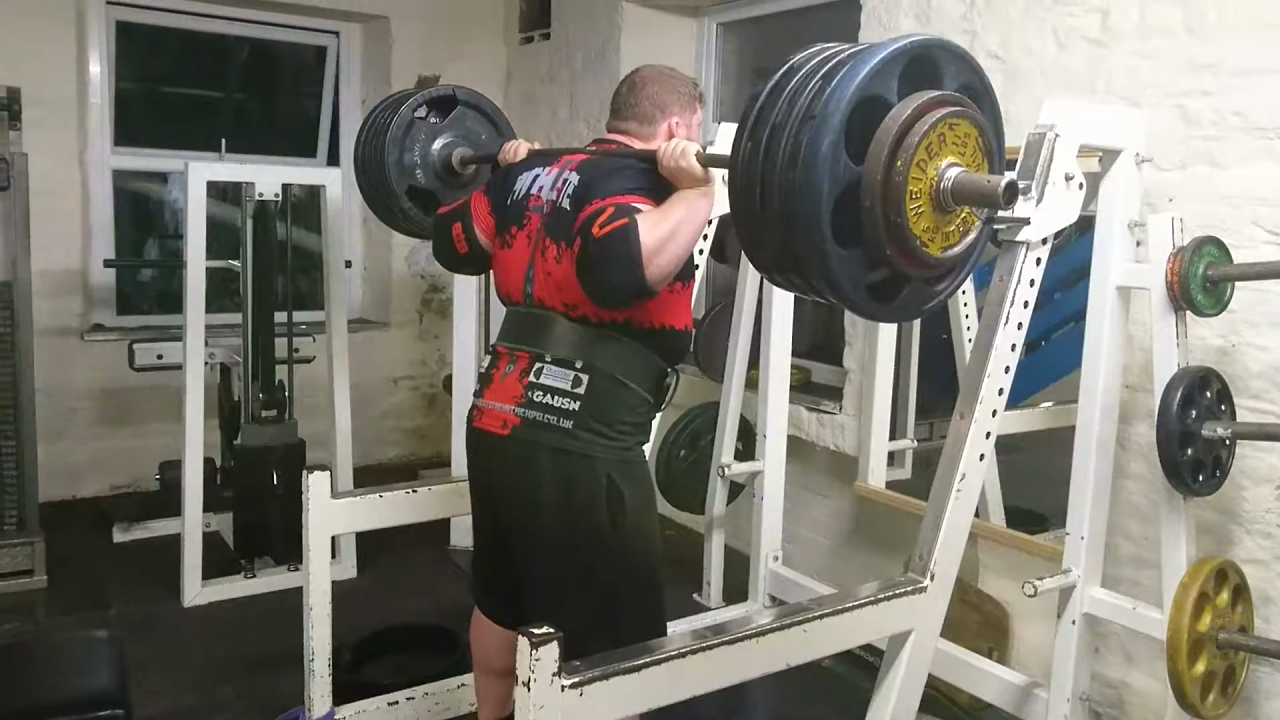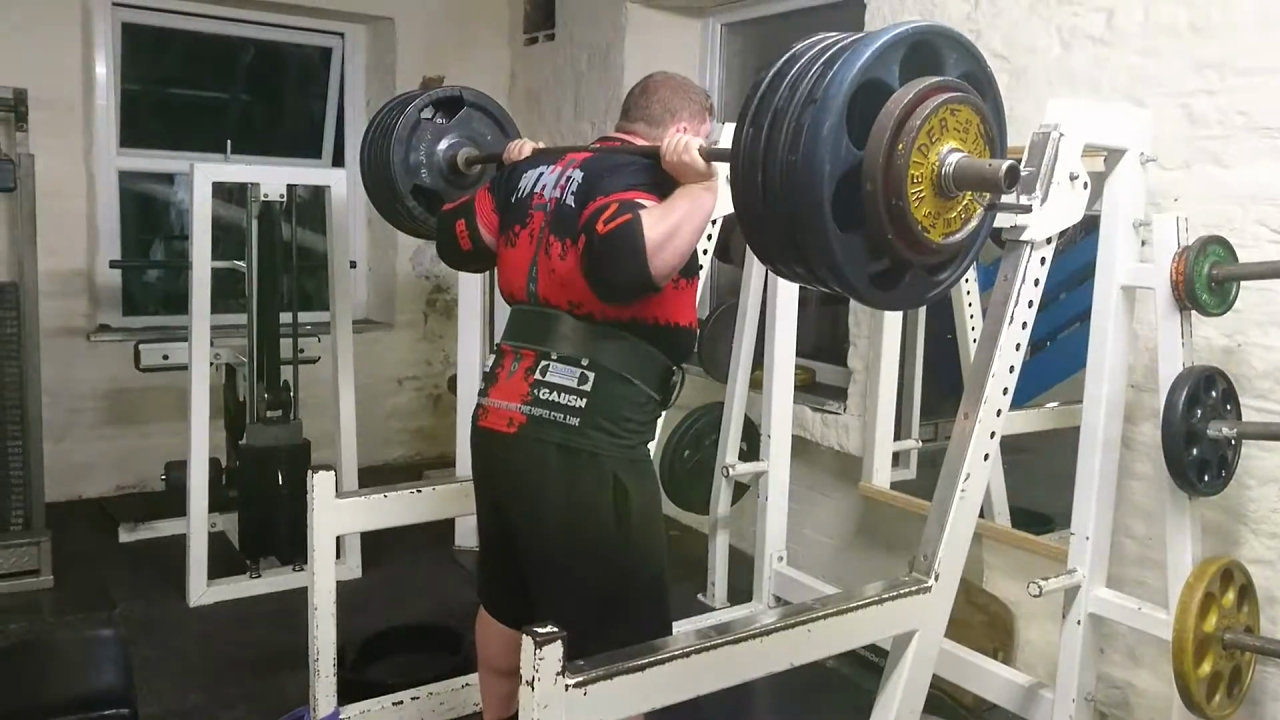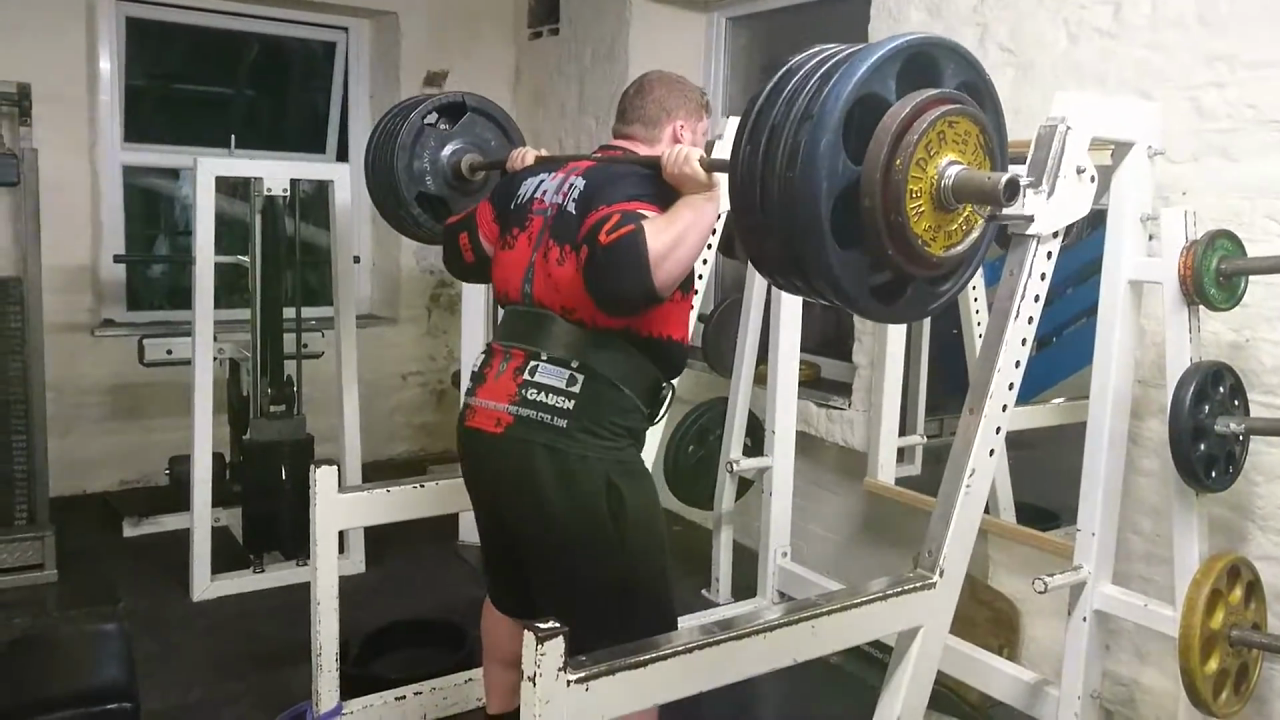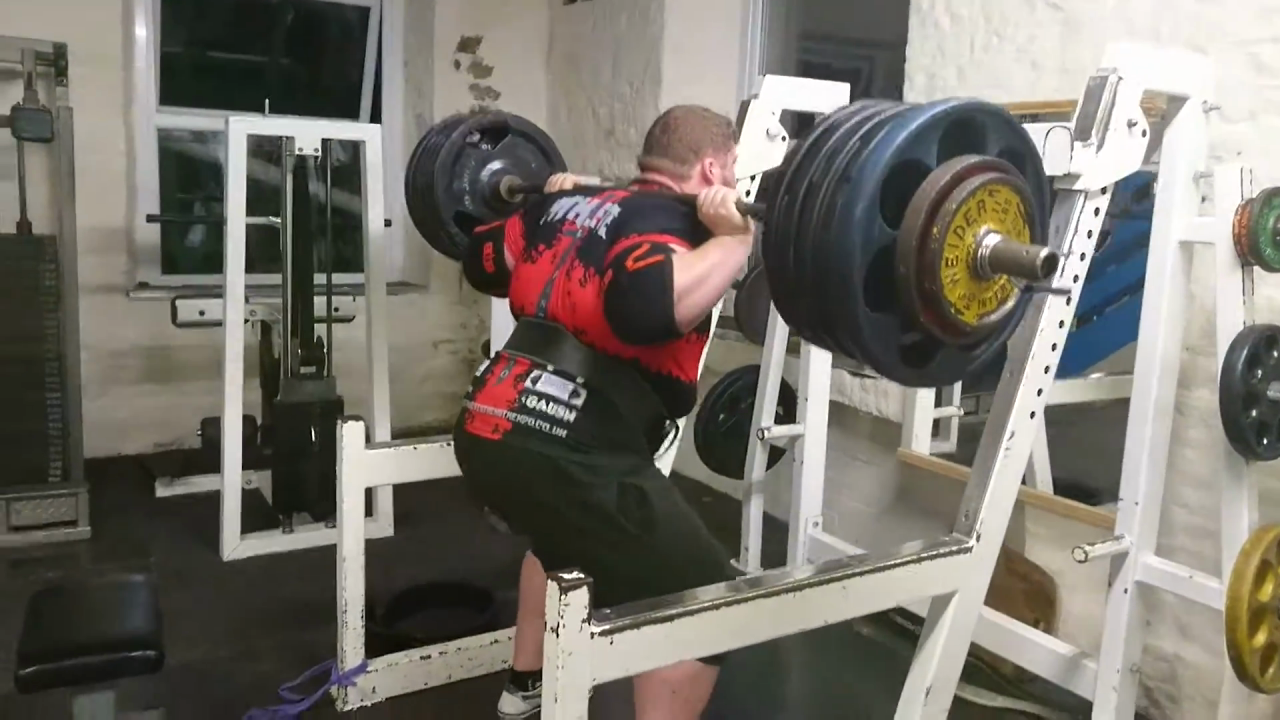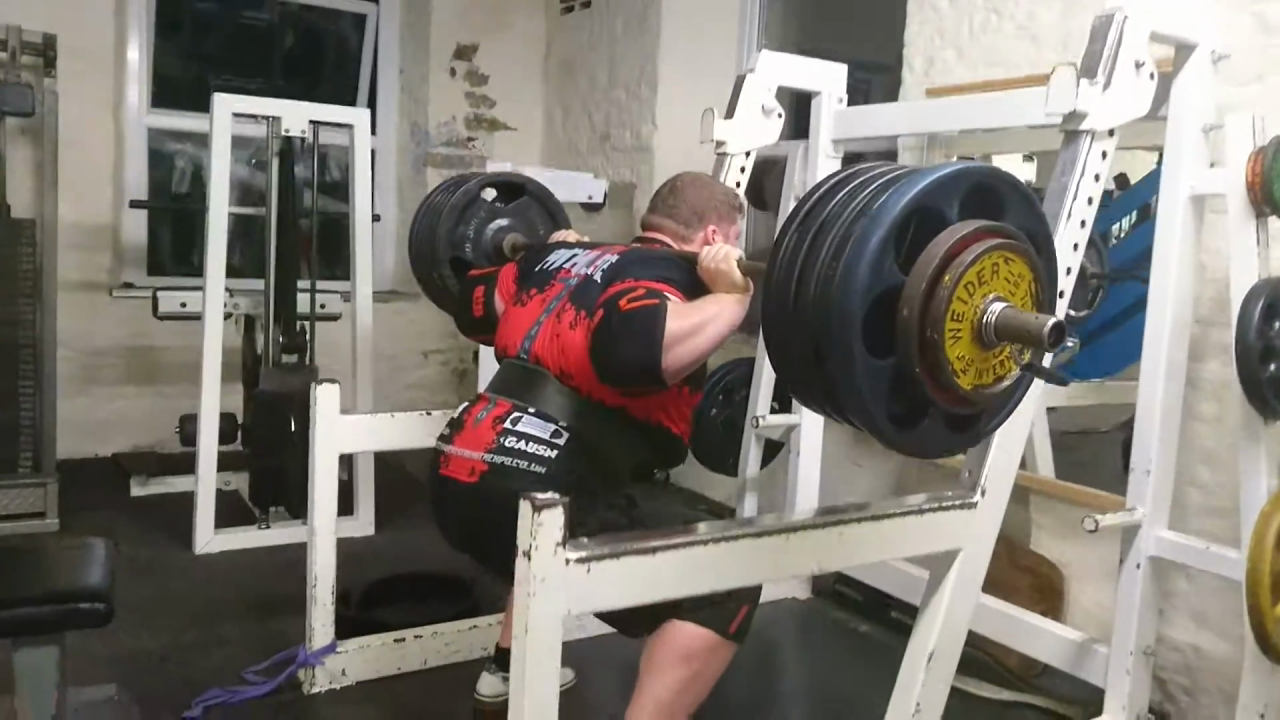
dt=0.5s
person 1, frame 1
left shoulder: (535, 173)
right shoulder: (633, 182)
left elbow: (453, 241)
right elbow: (622, 268)
right wrist: (696, 190)
left hip: (498, 425)
right hip: (578, 448)
left knee: (502, 600)
right knee: (610, 646)
person 1, frame 2
left shoulder: (540, 173)
right shoulder: (637, 179)
left elbow: (457, 238)
right elbow: (627, 265)
right wrist: (698, 183)
left hip: (503, 423)
right hip: (581, 447)
left knee: (508, 601)
right knee: (614, 646)
person 1, frame 3
left shoulder: (540, 180)
right shoulder: (638, 187)
left elbow: (461, 250)
right elbow: (628, 278)
right wrist: (701, 196)
left hip: (491, 423)
right hip: (570, 447)
left knee: (514, 593)
right knee: (627, 645)
person 1, frame 4
left shoulder: (568, 204)
right shoulder: (672, 222)
left elbow: (482, 262)
right elbow: (649, 308)
right wrist: (733, 237)
left hip: (486, 432)
right hip: (562, 453)
left knee: (566, 534)
person 1, frame 5
left shoulder: (565, 257)
right shoulder: (671, 278)
left elbow: (473, 309)
right elbow: (634, 352)
right wrist: (731, 296)
left hip: (460, 479)
right hip: (531, 491)
left knee: (571, 524)
right knee: (722, 587)
left ankle: (508, 667)
